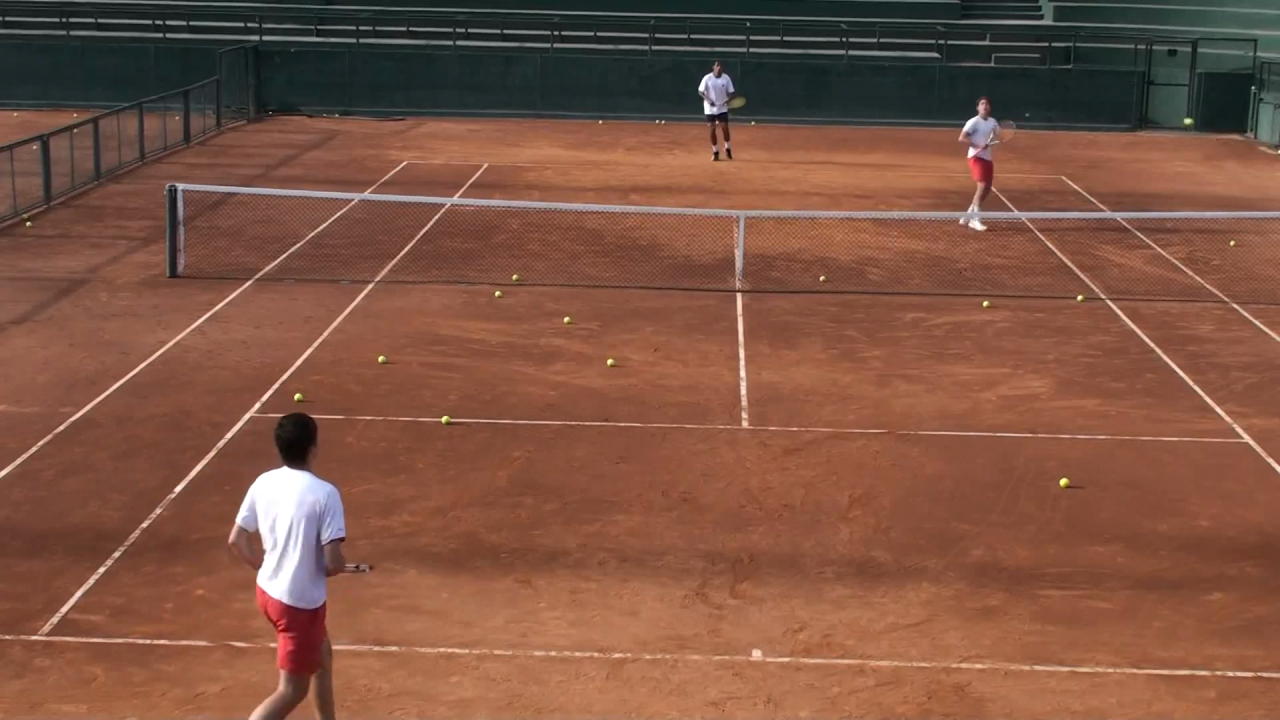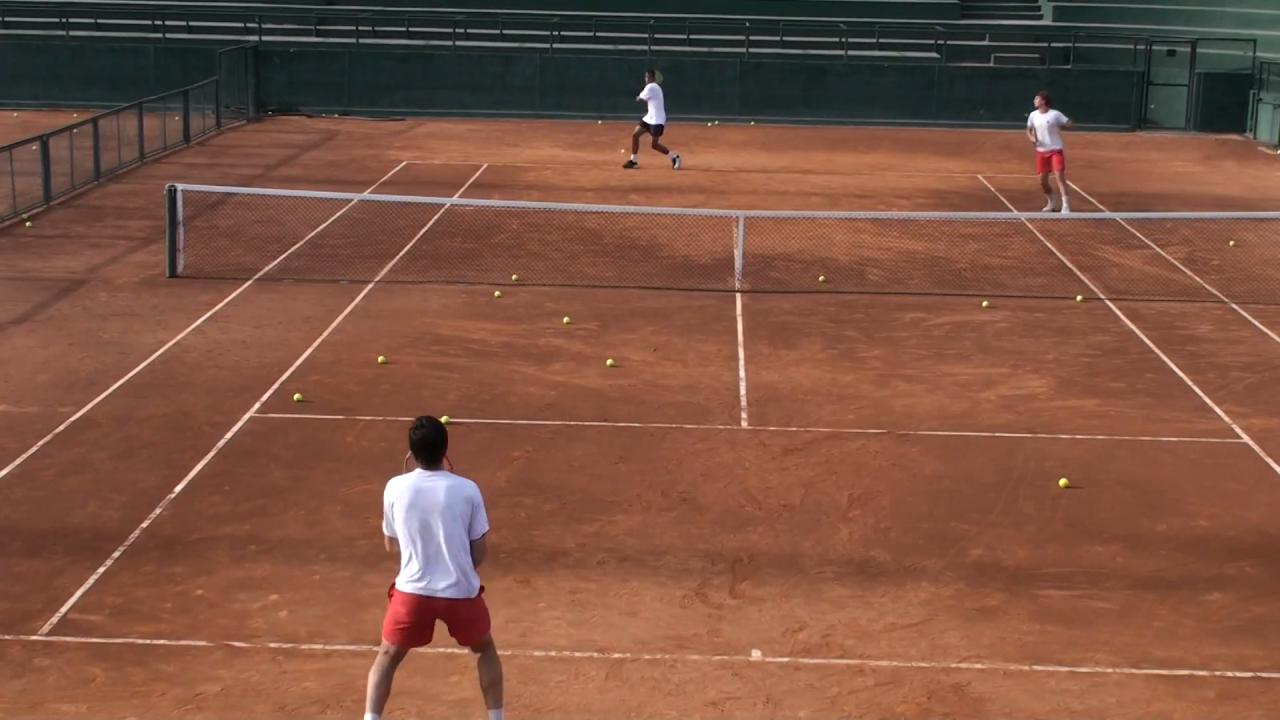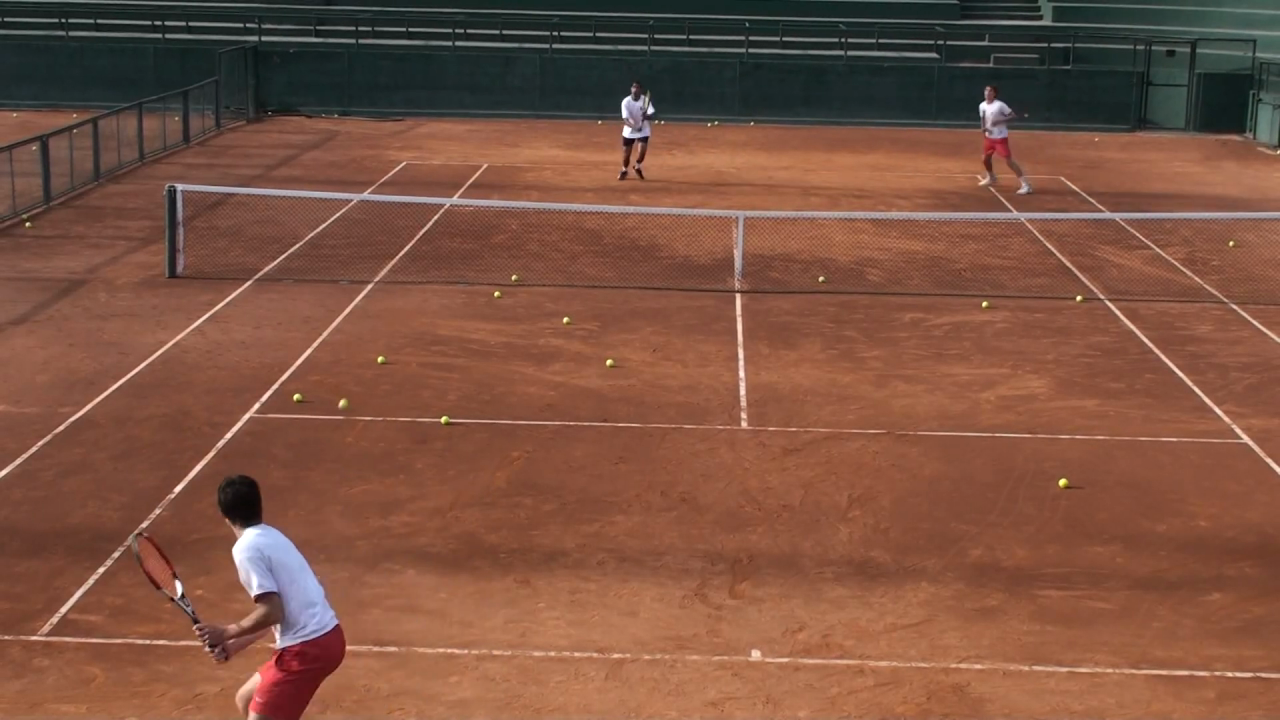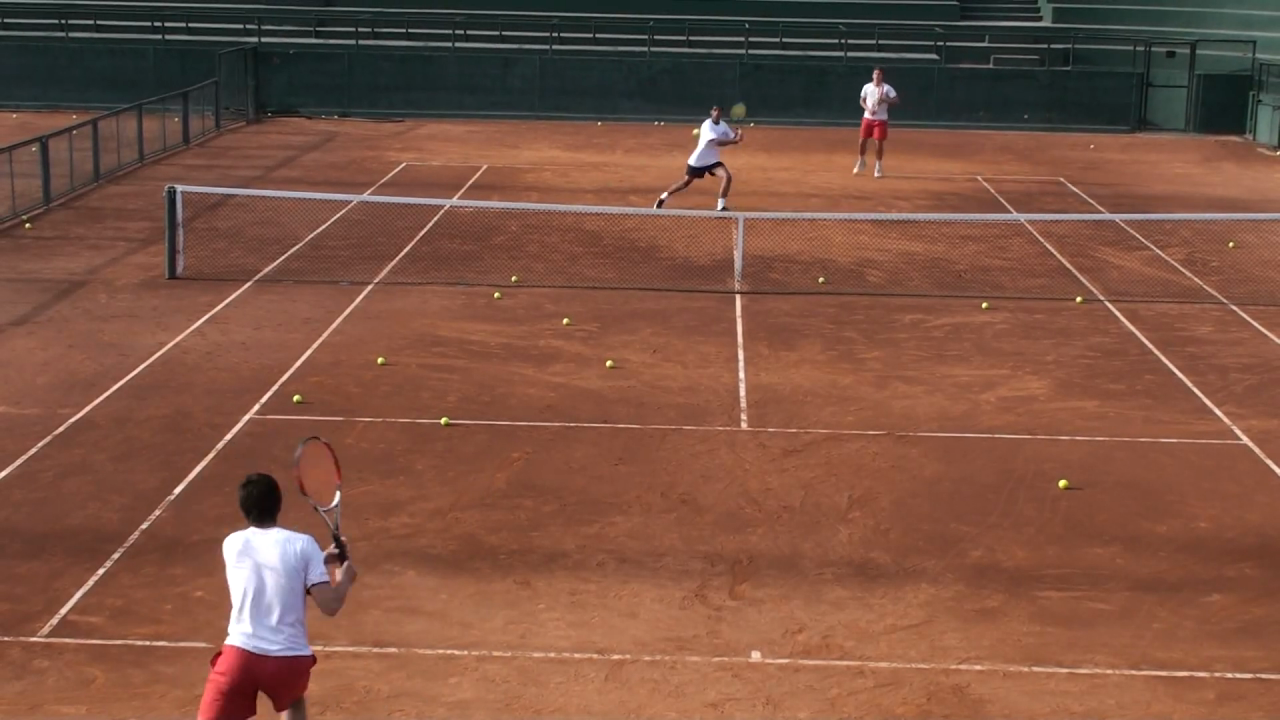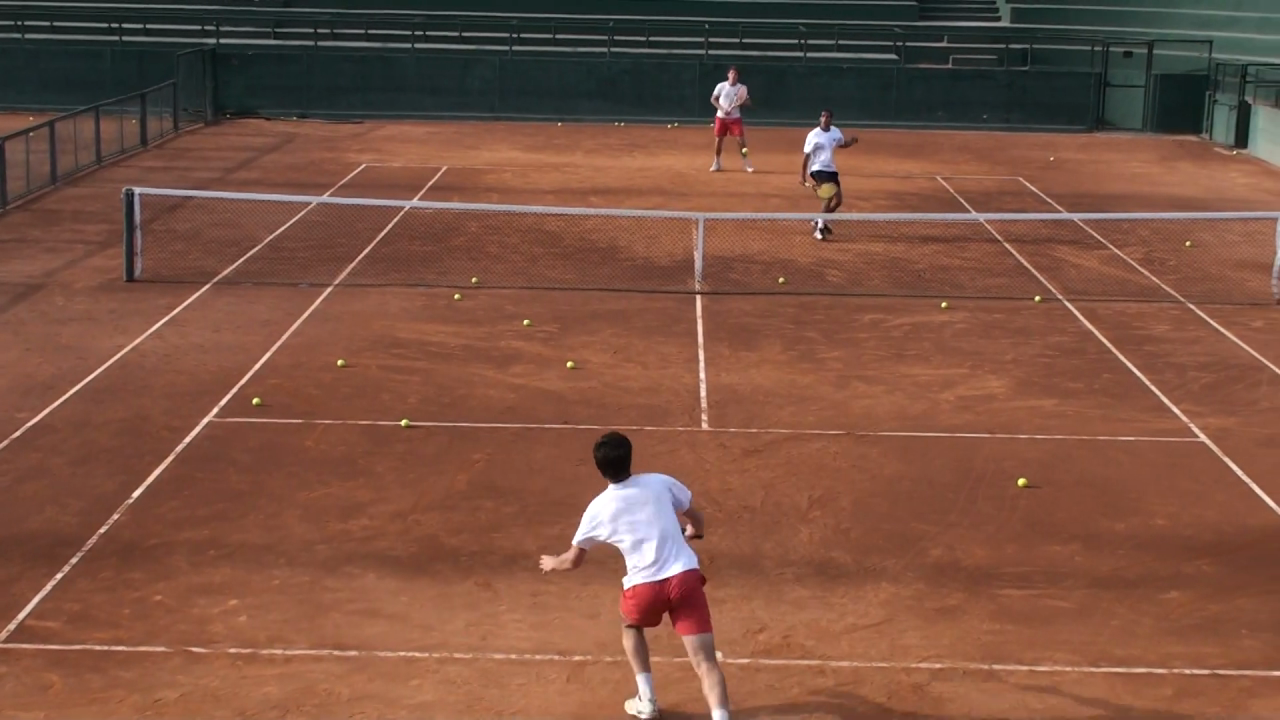
dt=1s
person 1, frame 1
left shoulder: (262, 483)
right shoulder: (325, 493)
left elbow: (236, 541)
right elbow: (334, 562)
right wrist: (332, 568)
left hip: (268, 592)
right hip: (301, 602)
left knee: (320, 661)
right knee: (291, 695)
person 1, frame 2
left shoulder: (395, 488)
right shoulder: (468, 491)
left elbow: (392, 545)
right elbow: (479, 553)
left hip: (412, 592)
right hip: (461, 592)
left knee: (386, 657)
right knee: (485, 650)
person 1, frame 3
left shoulder: (246, 548)
right shoulder: (271, 537)
left elbow: (271, 612)
left wrist: (229, 633)
right wrist: (235, 642)
left hip: (306, 649)
right hip: (328, 639)
person 1, frame 4
left shoulder: (232, 545)
right shoulder: (303, 545)
right elbow: (329, 607)
right wrist: (344, 582)
left hip: (239, 655)
right hip: (289, 660)
person 1, frame 5
left shoulder: (598, 508)
right shoulder: (662, 482)
left elbow: (572, 561)
right elbow: (695, 517)
left wrist: (551, 563)
right wrist: (695, 530)
left hip: (645, 587)
right hip: (684, 578)
left knee: (631, 627)
right knee: (706, 662)
